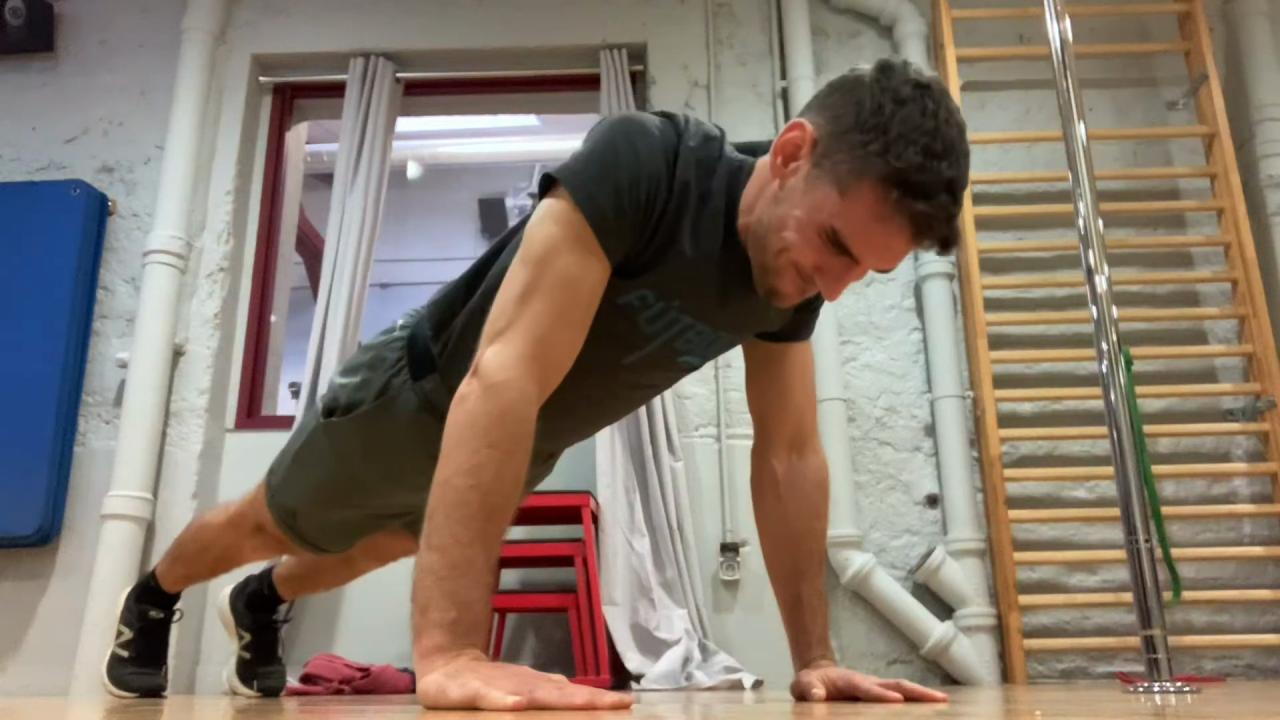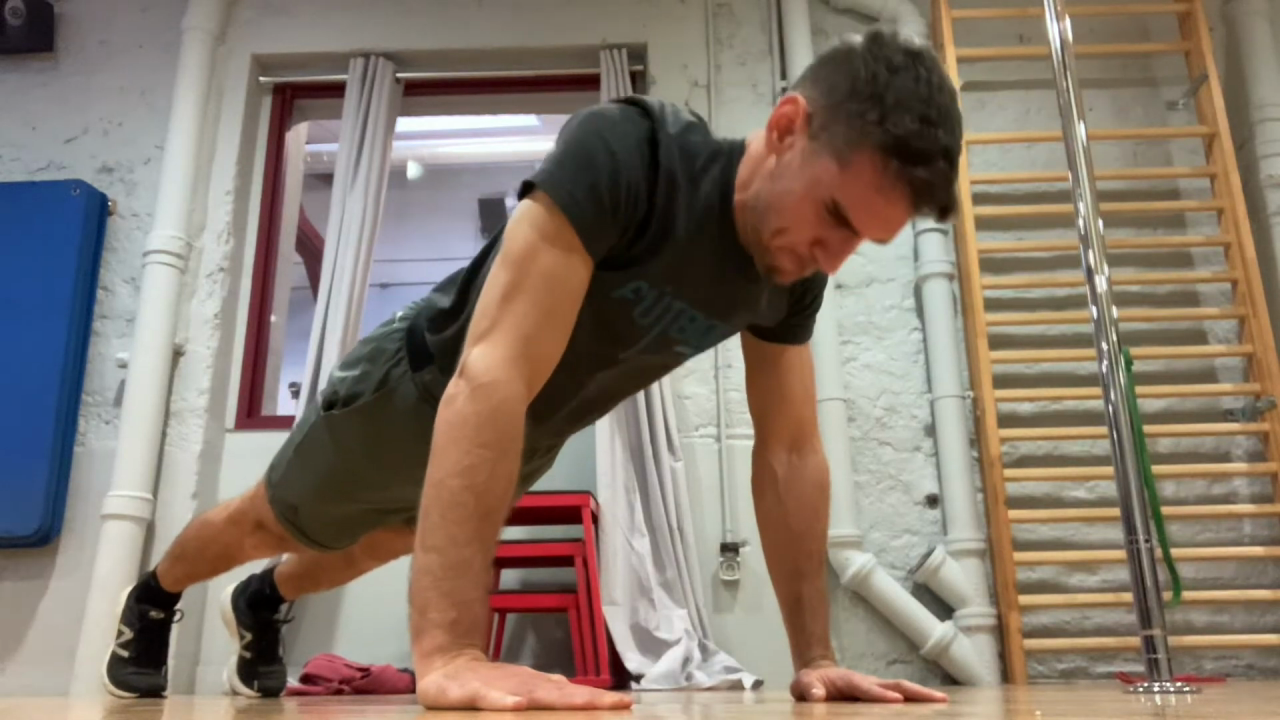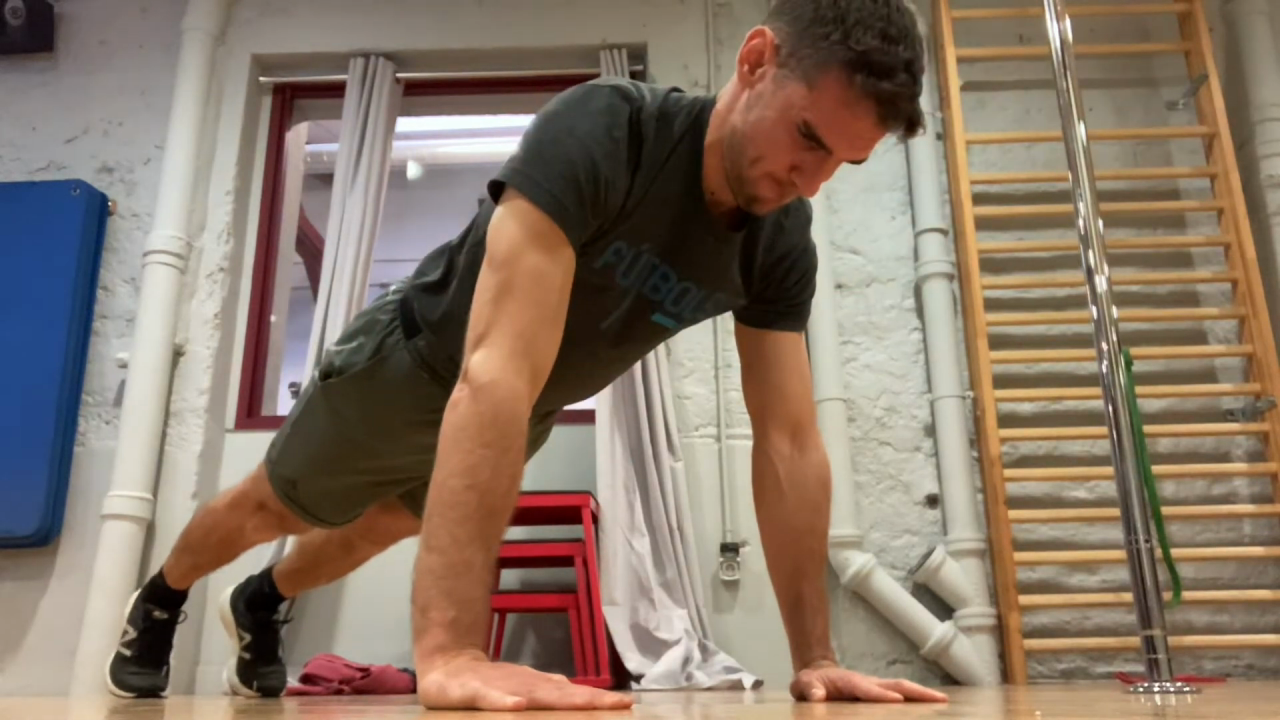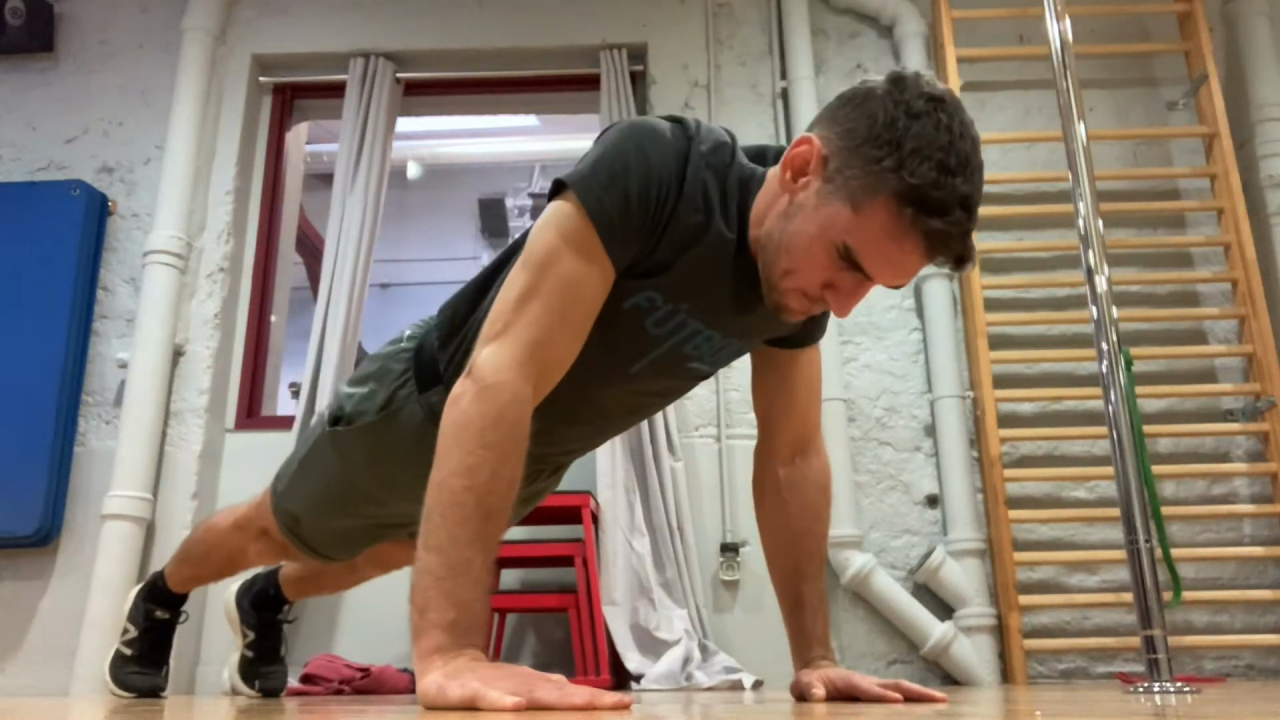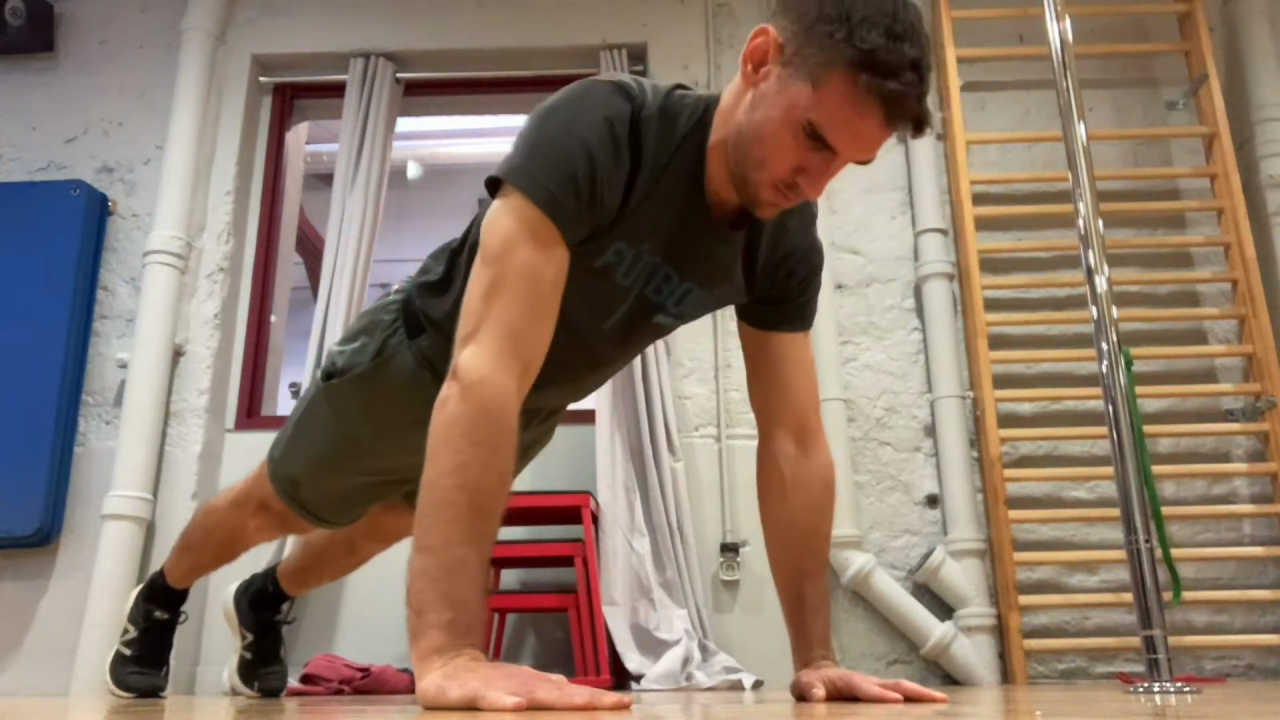
dt=1s
person 1, frame 1
left shoulder: (795, 269)
right shoulder: (638, 163)
left elbow: (789, 458)
right elbow: (501, 381)
left wrist: (814, 657)
right wrist: (447, 650)
left hip: (529, 447)
right hip: (416, 396)
left knee: (377, 547)
right knee: (272, 528)
left ankle: (260, 606)
right ankle: (150, 601)
person 1, frame 2
left shoulder: (792, 267)
right shoulder: (620, 155)
left elbow: (789, 455)
right elbow: (487, 382)
left wrist: (814, 655)
right wrist: (447, 654)
left hip: (525, 441)
right hip: (414, 389)
left knee: (378, 543)
right knee: (274, 524)
left ankle: (261, 606)
right ankle: (151, 601)
person 1, frame 3
left shoulder: (781, 245)
right shoulder: (600, 134)
left elbow: (788, 444)
right elbow: (494, 374)
left wrist: (815, 658)
right wrist: (448, 650)
left hip: (523, 414)
right hip: (411, 363)
left knee: (376, 529)
right knee: (276, 508)
left ankle: (260, 603)
right ankle: (159, 600)
person 1, frame 4
left shoulder: (806, 269)
right shoulder: (650, 169)
left elbow: (791, 460)
right elbow: (496, 383)
left wrist: (813, 656)
right wrist: (447, 652)
left hip: (534, 458)
right hip: (425, 404)
left knee: (385, 552)
right knee: (278, 531)
left ankle: (265, 606)
right ankle: (158, 600)
person 1, frame 5
left shoulder: (786, 244)
right shoulder: (600, 131)
left elbow: (793, 445)
right elbow: (483, 375)
left wrist: (815, 657)
right wrist: (446, 651)
left hip: (528, 413)
right hip: (413, 362)
left knee: (380, 527)
right knee: (274, 507)
left ankle: (263, 604)
right ankle: (159, 599)
